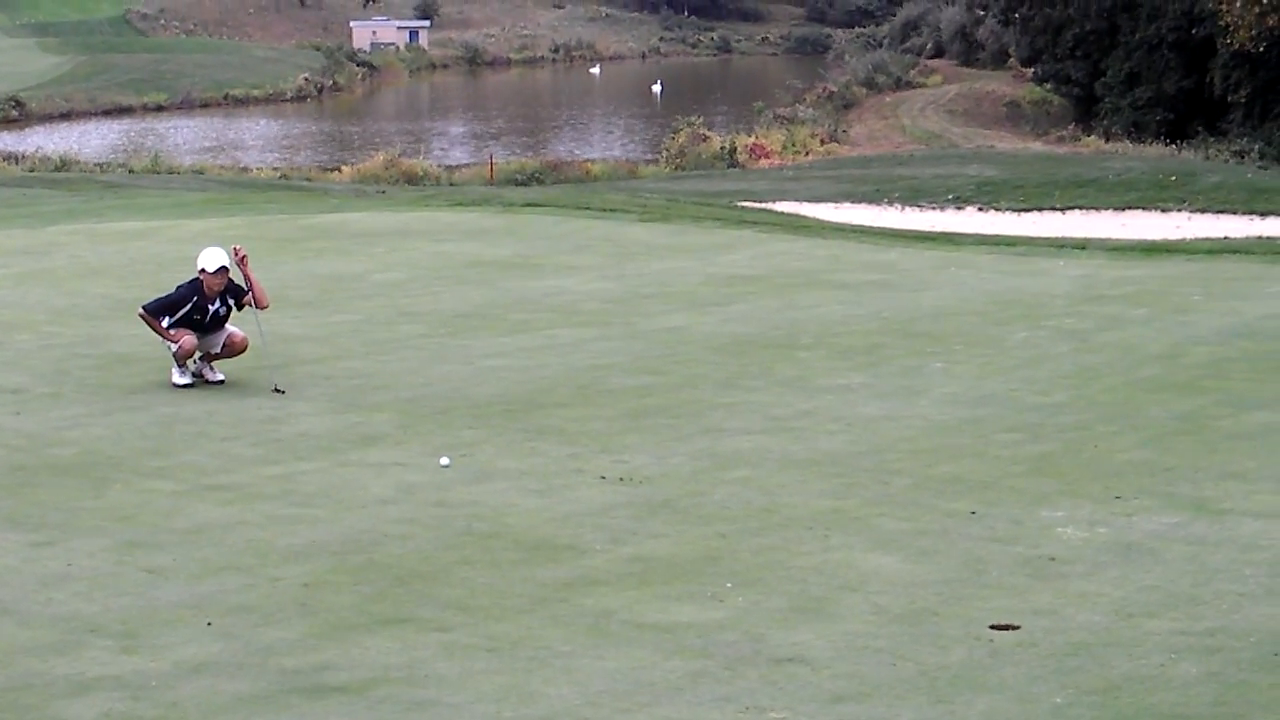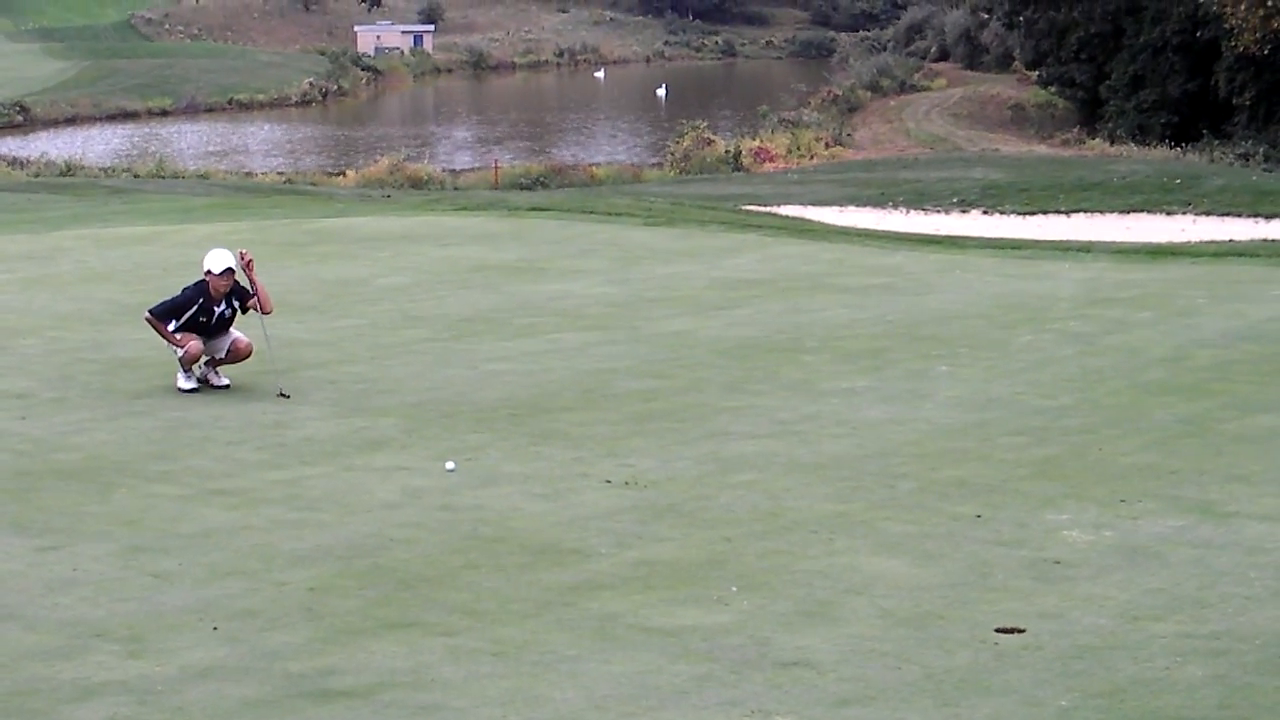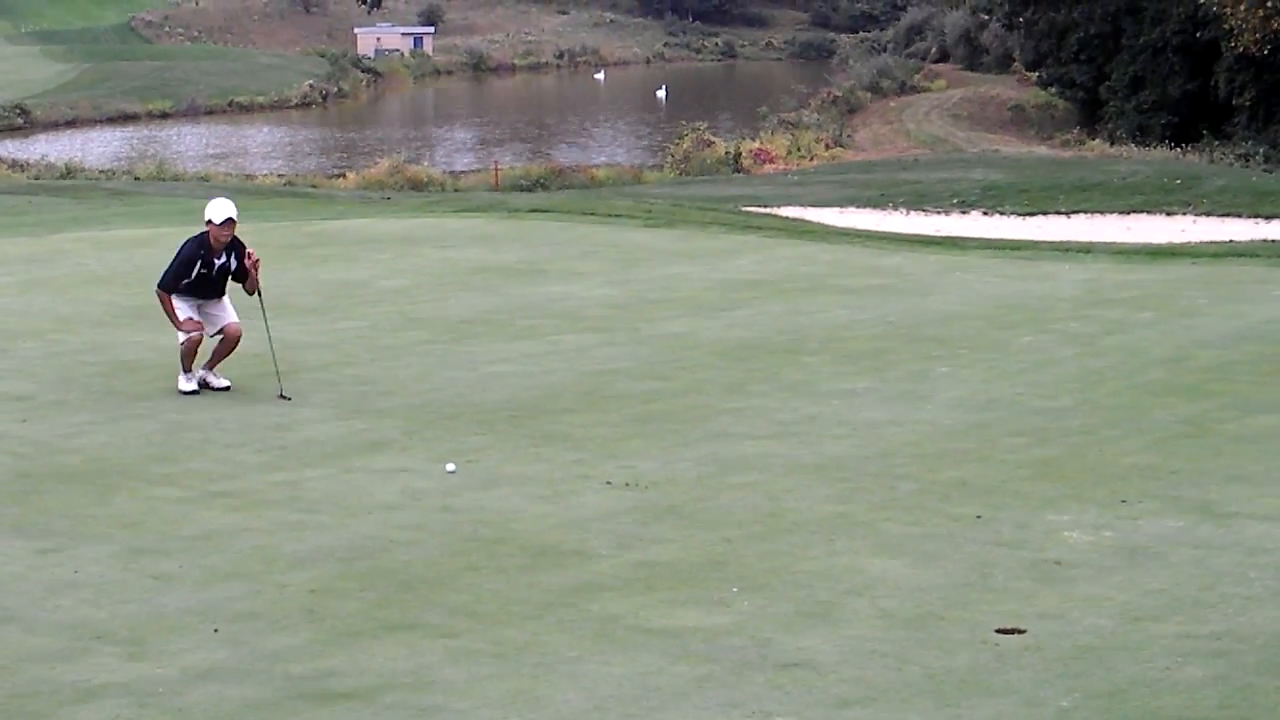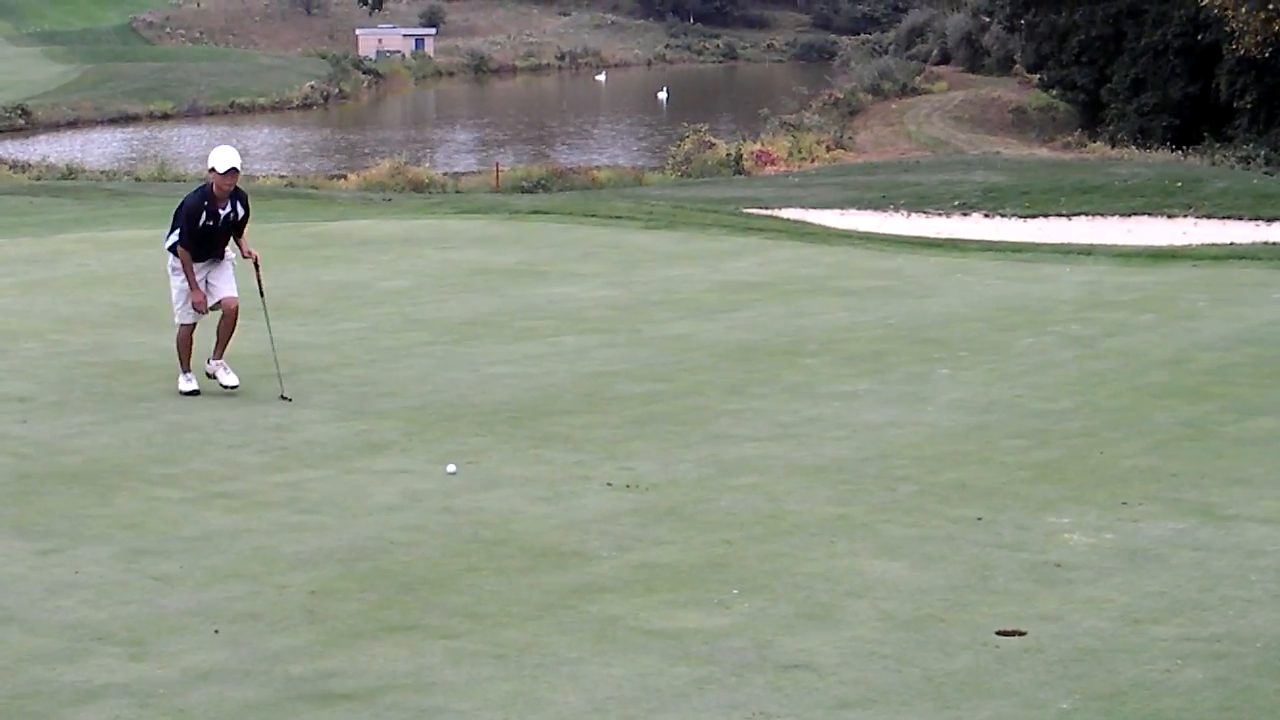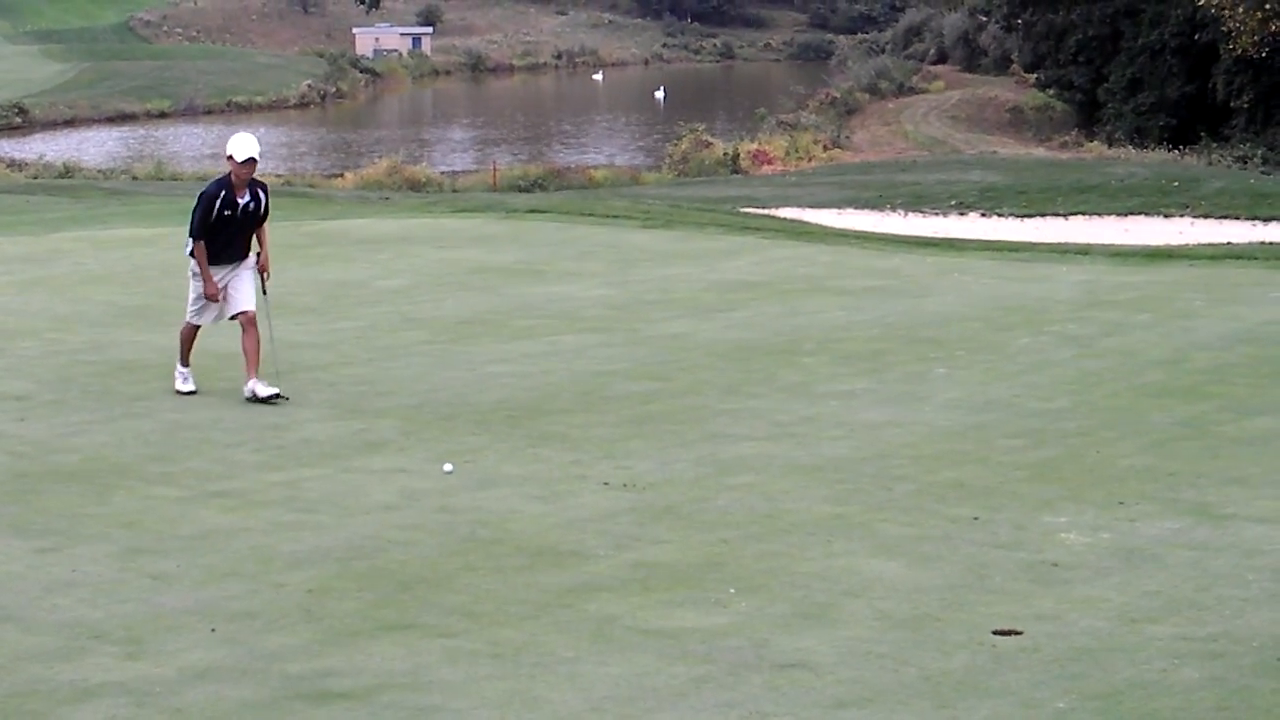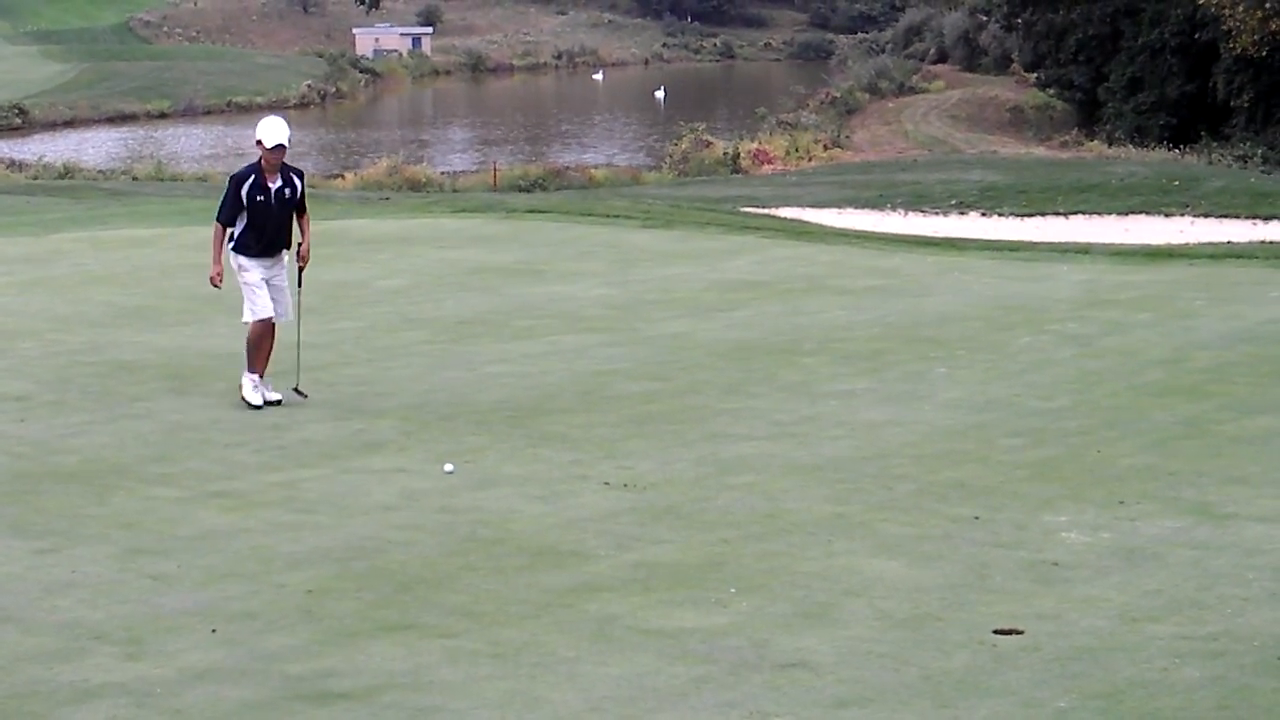
dt=0.3s
person 1, frame 1
left shoulder: (230, 290)
right shoulder: (187, 294)
left elbow: (262, 303)
right elbow: (144, 312)
left wrist: (246, 270)
right wrist: (169, 336)
left hip: (211, 333)
right hip: (181, 331)
left knee: (240, 342)
right knee: (189, 344)
left ankle: (203, 364)
right ankle: (180, 367)
person 1, frame 2
left shoulder: (236, 292)
right shoulder: (193, 297)
left elbow: (266, 309)
right elbow: (150, 316)
left wrist: (251, 275)
right wrist: (175, 341)
left hip: (217, 336)
right hip: (187, 335)
left knee: (244, 348)
right knee: (195, 349)
left ankle: (208, 369)
right ankle: (185, 373)
person 1, frame 3
left shoulder: (237, 249)
right shoulder: (192, 251)
left elbow: (250, 290)
right elbow: (162, 290)
left wrist: (253, 272)
right wrist: (177, 323)
left hip: (214, 297)
right hip: (184, 296)
left knee: (233, 332)
right knee: (195, 335)
left ankle: (206, 372)
right ankle: (186, 374)
person 1, frame 4
left shoulder: (240, 199)
right shoulder: (195, 203)
right elbow: (183, 248)
left wrist: (245, 248)
right wrist: (195, 289)
left hip: (218, 258)
right hip: (186, 261)
left knee: (231, 306)
right knee: (188, 320)
left ankle: (216, 361)
right ankle: (185, 374)
person 1, frame 5
left shoulder: (260, 192)
right shoulder: (213, 194)
right elbow: (198, 239)
left wrist: (264, 251)
right wrist: (208, 279)
left hip: (242, 264)
right hip: (208, 267)
left knee: (249, 319)
right knee: (197, 321)
left ankle: (253, 383)
right ankle: (183, 368)
person 1, frame 6
left shoulder: (295, 178)
right shoulder: (243, 179)
left elbow: (301, 212)
right elbow: (222, 222)
left wrist: (305, 240)
right wrist: (216, 263)
left hip: (277, 259)
right hip: (248, 259)
left knee: (270, 323)
right knee: (261, 320)
left ankle: (259, 381)
right ankle: (250, 376)
